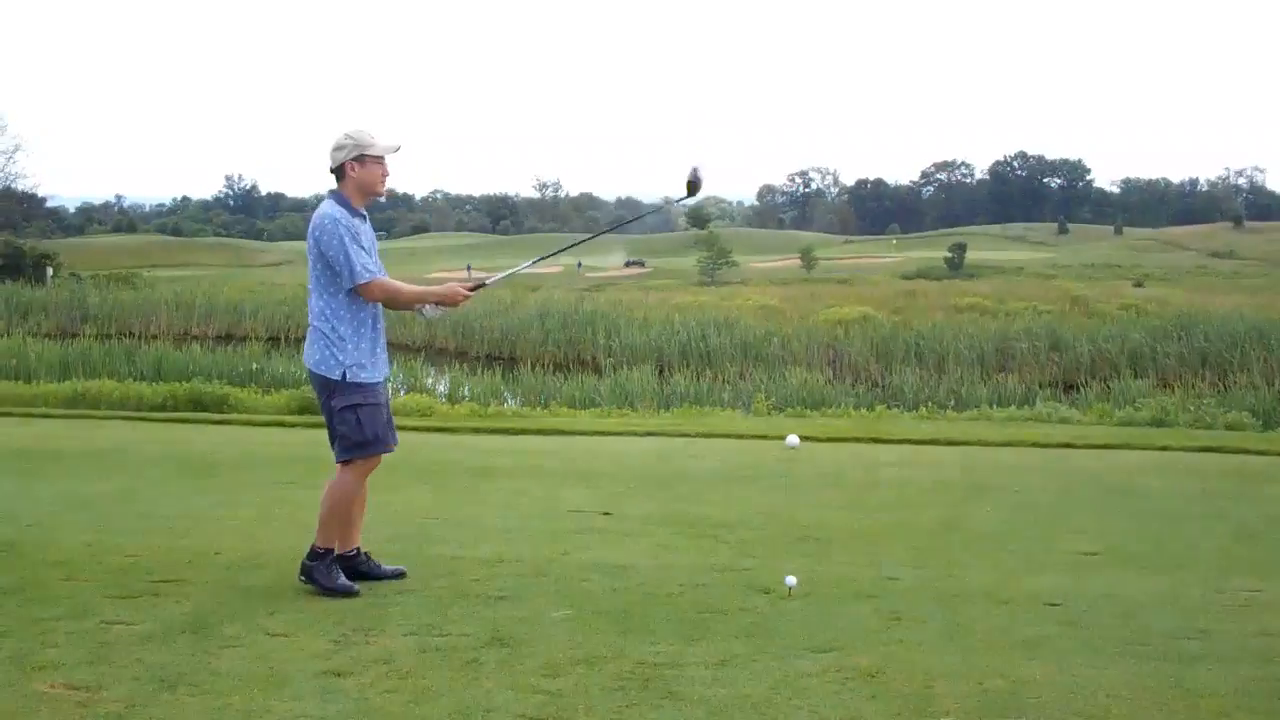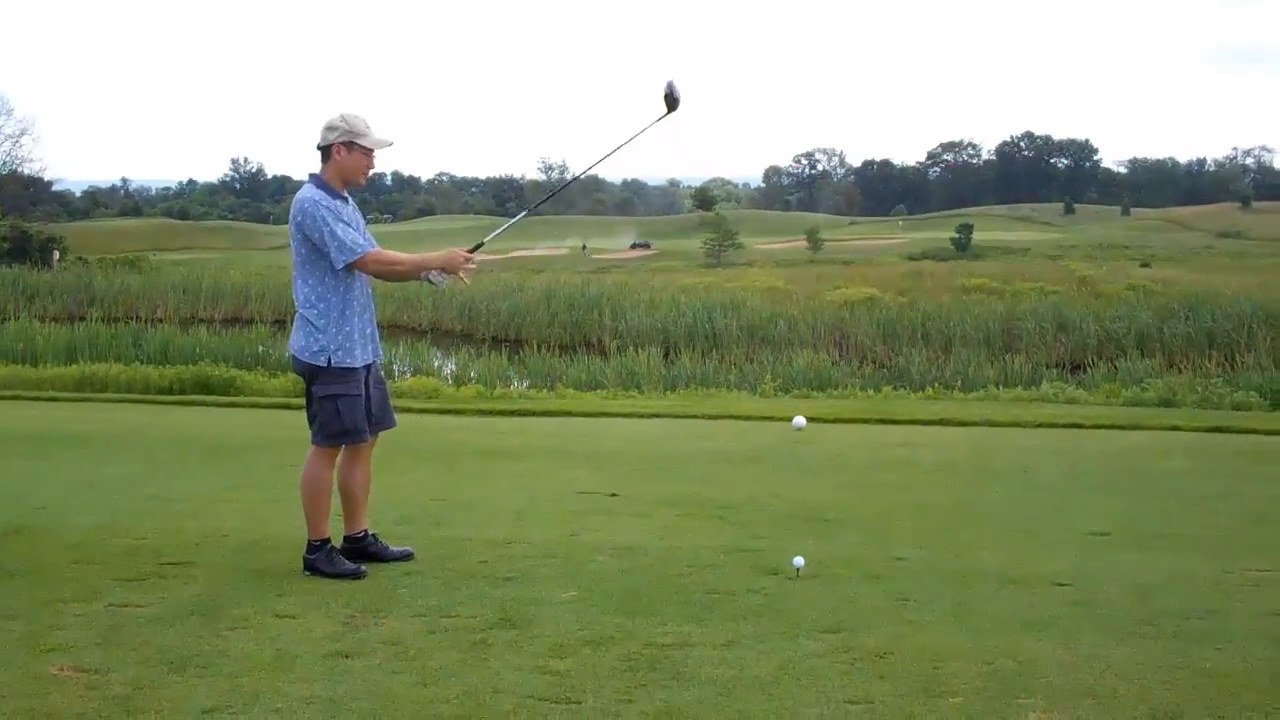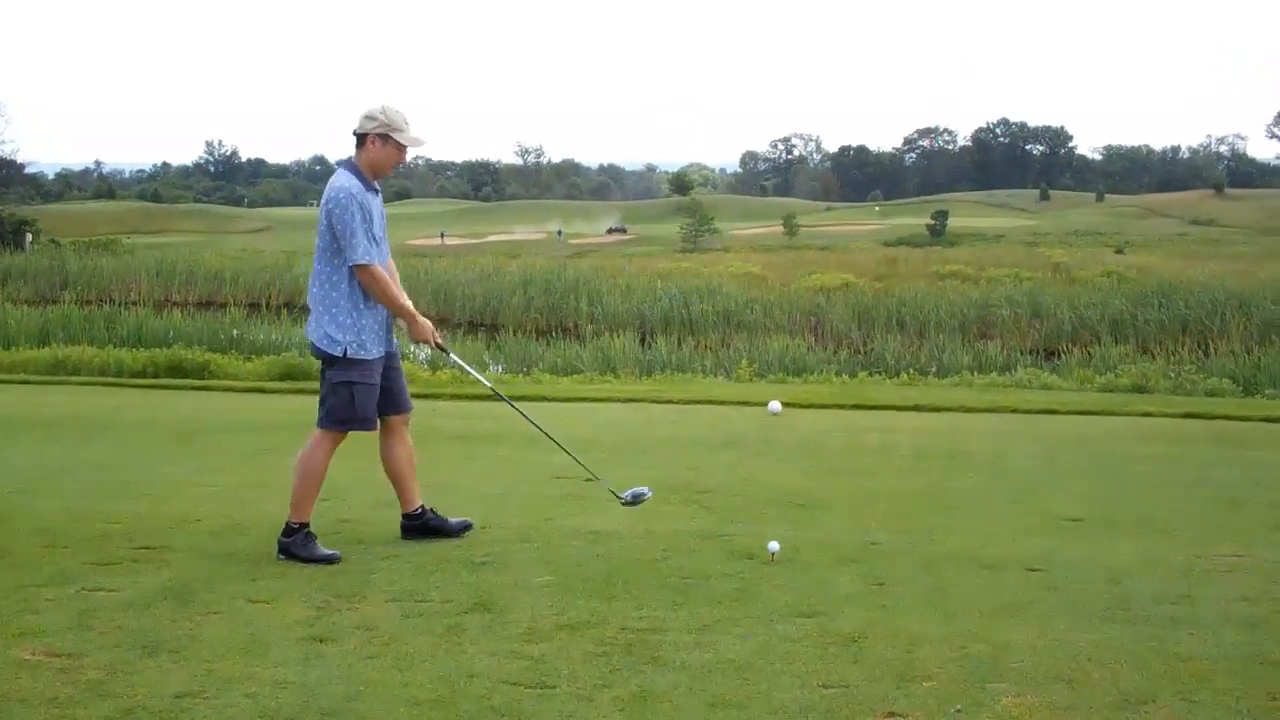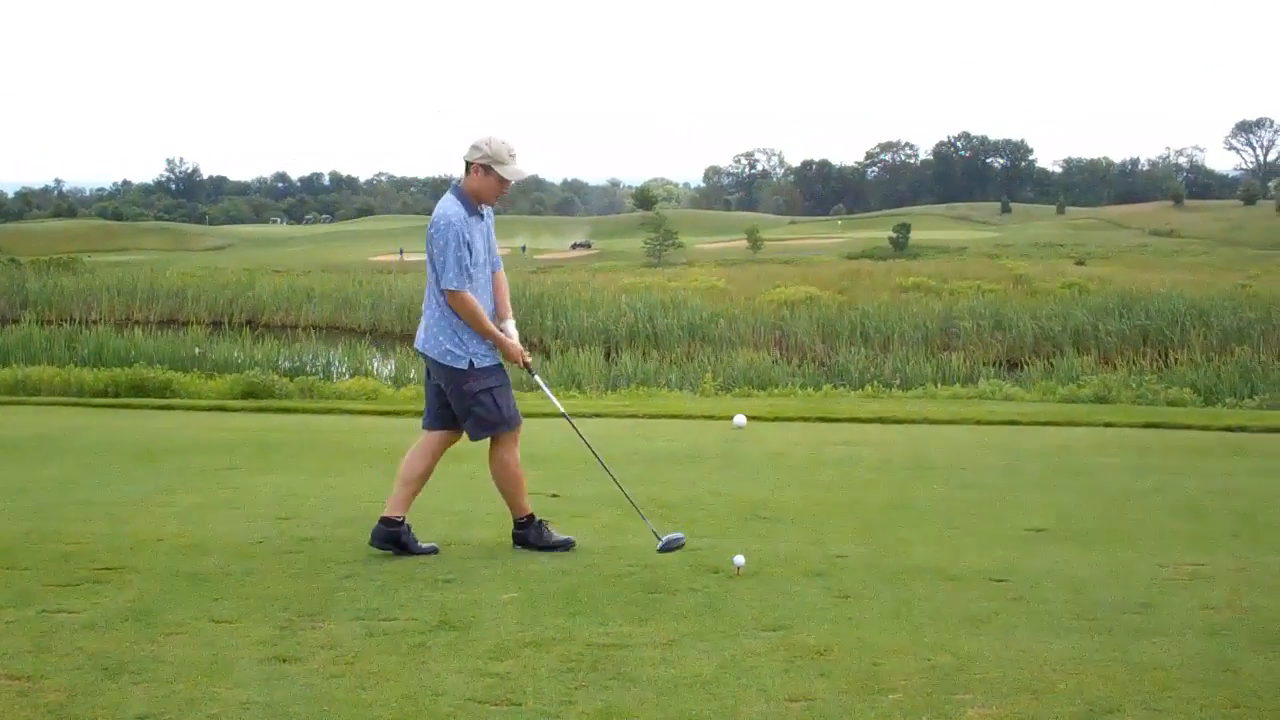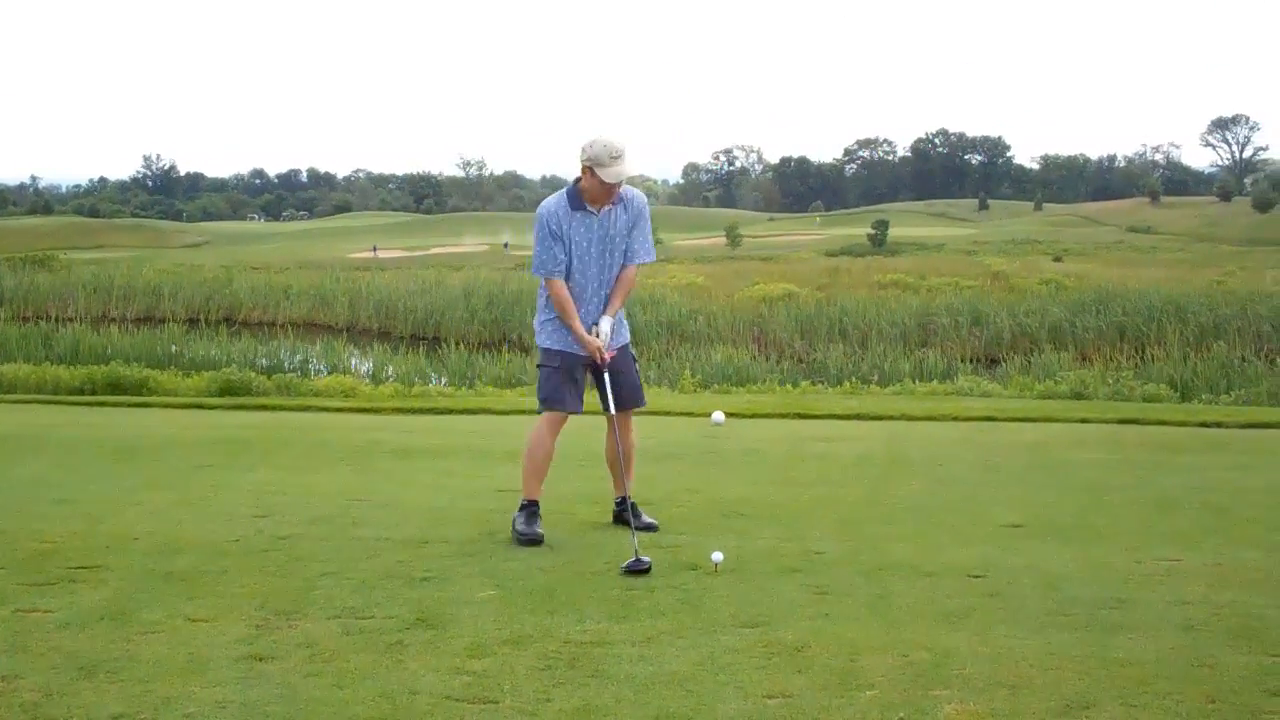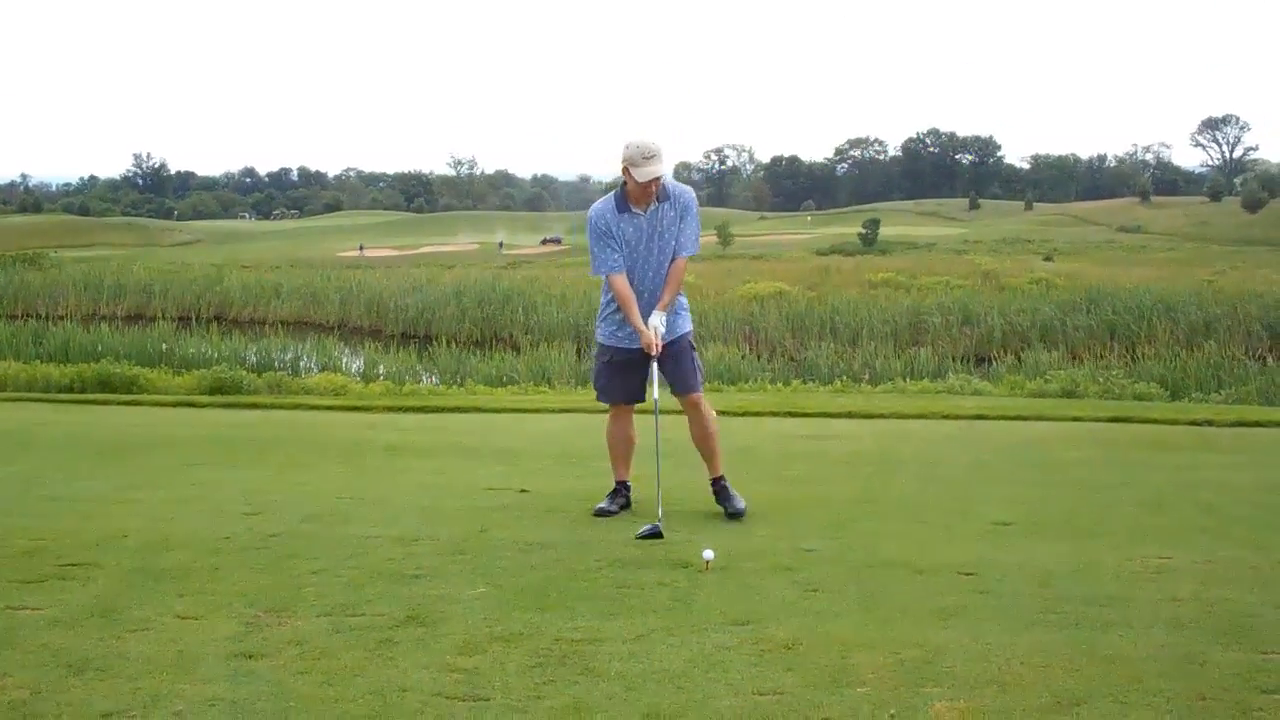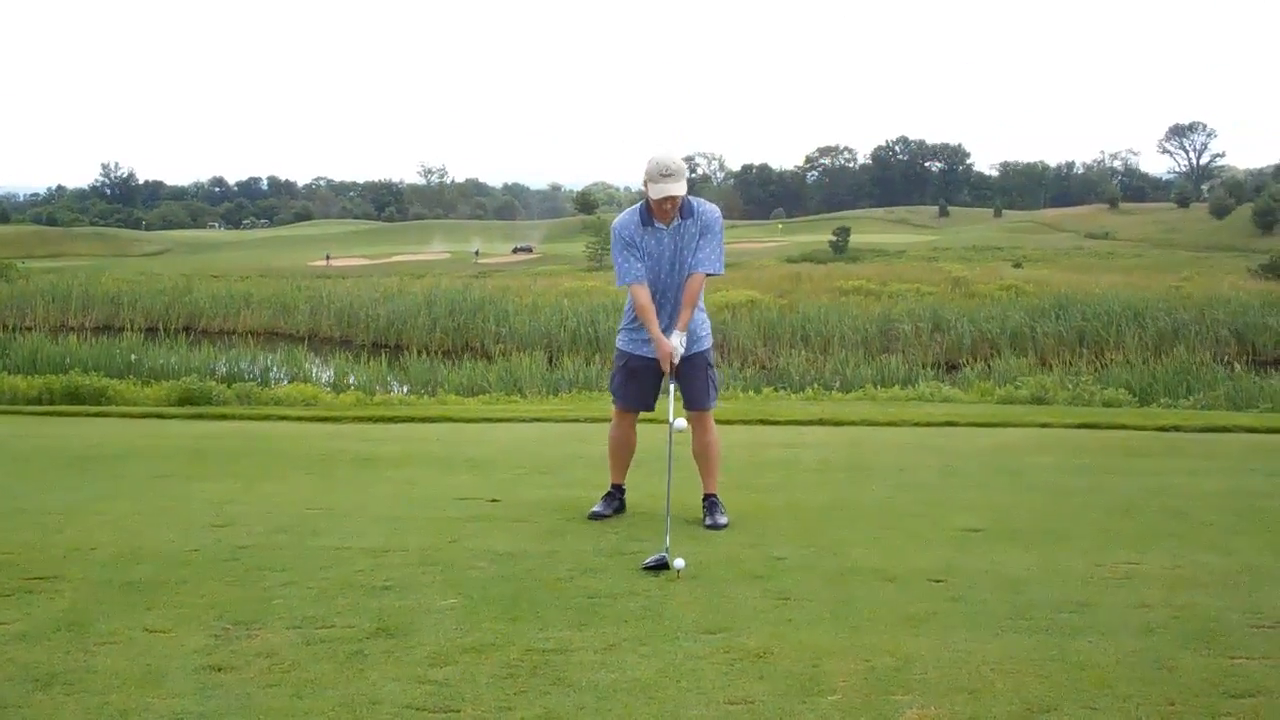
dt=0.7s
person 1, frame 1
left shoulder: (359, 219)
right shoulder: (332, 219)
left elbow: (379, 287)
right elbow: (371, 288)
left wrist: (427, 298)
right wrist: (436, 293)
left hip: (365, 361)
right hip: (342, 364)
left knee: (363, 458)
right knee: (357, 460)
left ankle: (349, 555)
right ankle: (318, 559)
person 1, frame 2
left shoulder: (344, 203)
right shoulder: (313, 203)
left elbow: (377, 264)
right elbow: (370, 261)
left wrist: (429, 270)
right wrist: (435, 260)
left hip: (360, 346)
right hip: (329, 349)
left knee: (363, 441)
right knee: (329, 446)
left ankle: (357, 538)
right ankle: (317, 549)
person 1, frame 3
left shoulder: (369, 190)
right shoulder: (345, 192)
right elbow: (366, 271)
left wrist: (408, 312)
right wrist: (412, 317)
left hip: (374, 334)
right hip: (349, 338)
left knee: (396, 421)
right knee: (334, 430)
left ankle: (416, 514)
right ankle: (295, 532)
person 1, frame 4
left shoulder: (483, 212)
right shoulder: (451, 219)
left elbow: (495, 270)
right elbow: (456, 295)
left wrist: (508, 324)
right wrist: (501, 341)
left hip: (447, 348)
right hip: (465, 351)
left knee: (438, 436)
right knee: (506, 433)
left ankle: (391, 524)
right ankle: (525, 527)
person 1, frame 5
left shoulder: (635, 203)
right shoulder: (551, 213)
left elbow: (632, 266)
right elbow: (554, 282)
left wrist: (608, 320)
right wrist: (582, 335)
left hip: (612, 330)
right hip: (560, 333)
left knee: (621, 417)
right knee: (553, 417)
left ankle: (623, 503)
right ankle: (528, 510)
person 1, frame 6
left shoulder: (683, 198)
right shoulder: (601, 215)
left elbow: (681, 260)
right elbow: (616, 278)
left wrist: (660, 313)
right wrist: (641, 329)
left hip: (672, 321)
right hip: (619, 329)
left knee: (694, 401)
right knee: (620, 409)
left ankle: (719, 484)
right ankle: (620, 489)
person 1, frame 7
left shoulder: (708, 216)
right shoulder: (625, 226)
left elbow: (698, 276)
right elbow: (637, 288)
left wrist: (679, 330)
right wrist: (658, 338)
left hip: (691, 337)
right hip: (638, 338)
left knee: (701, 416)
right knee: (624, 414)
left ankle: (711, 499)
right ankle: (616, 492)
